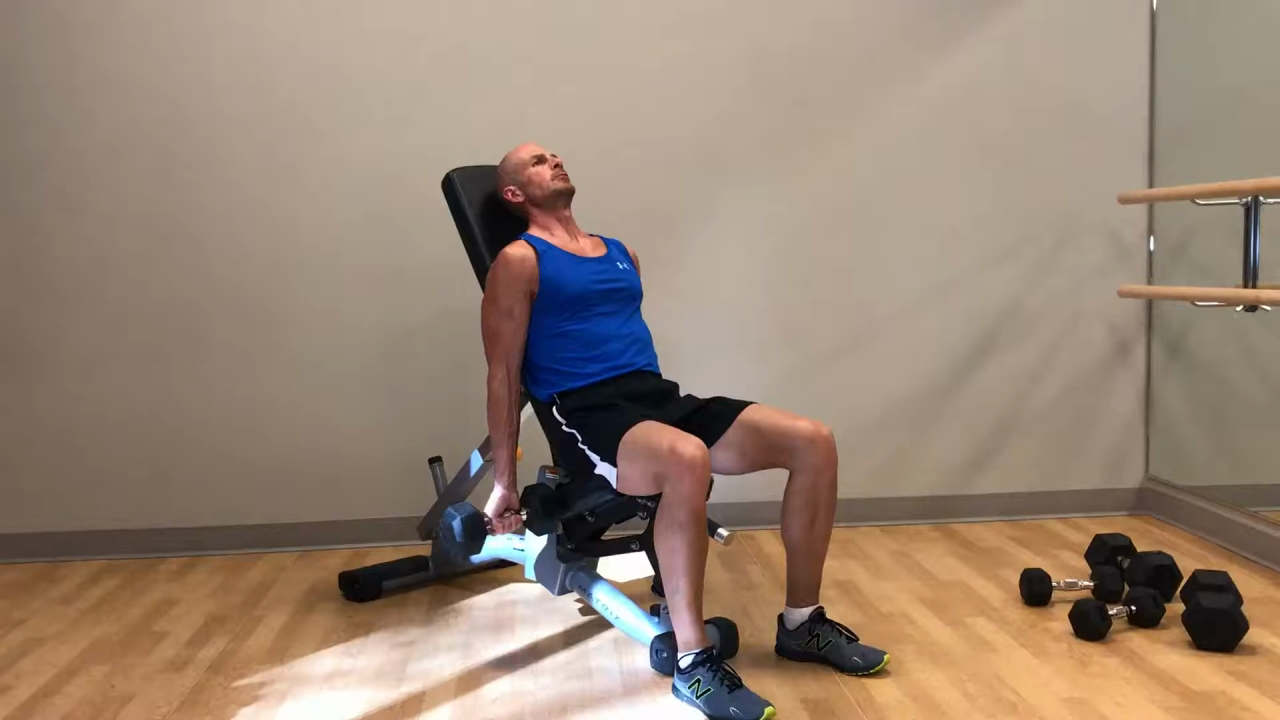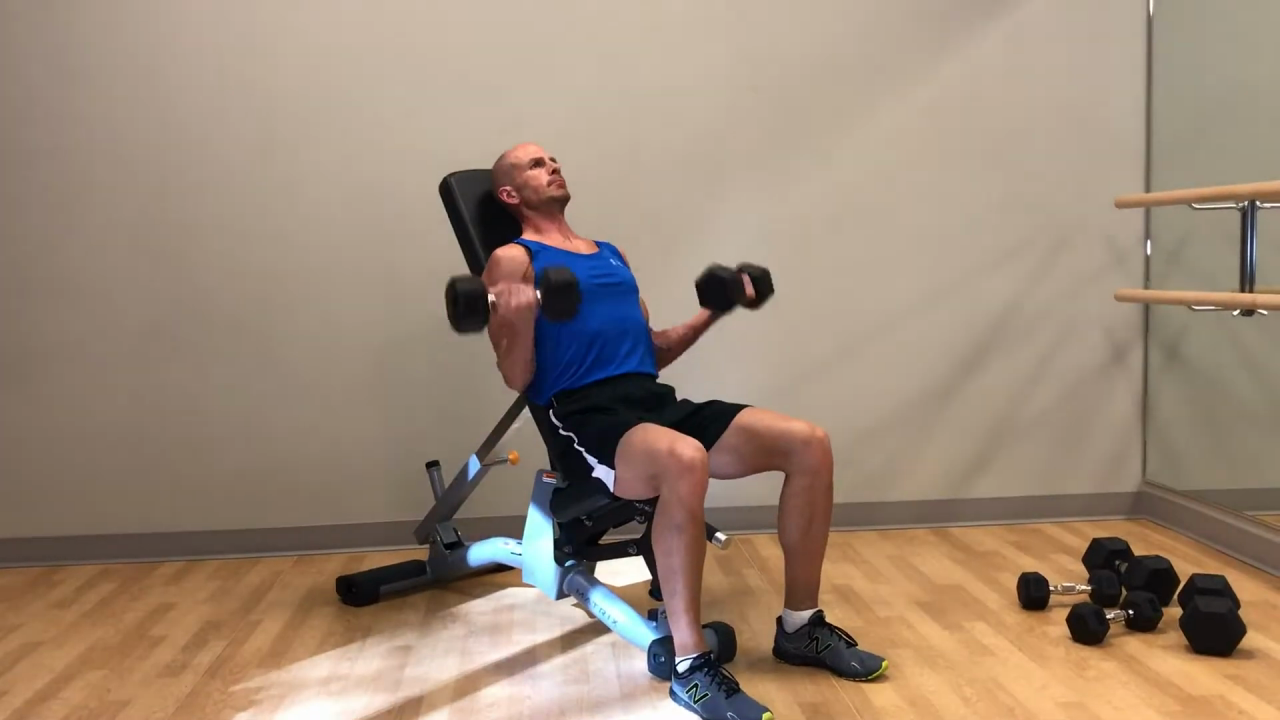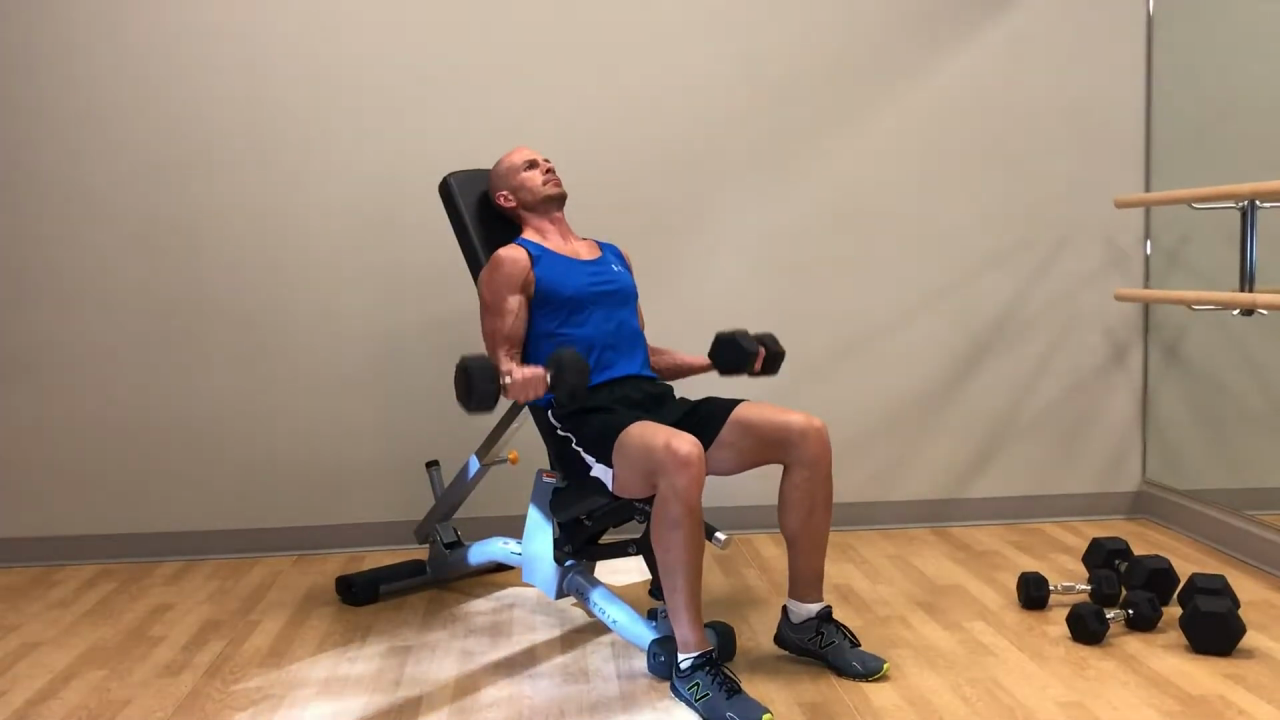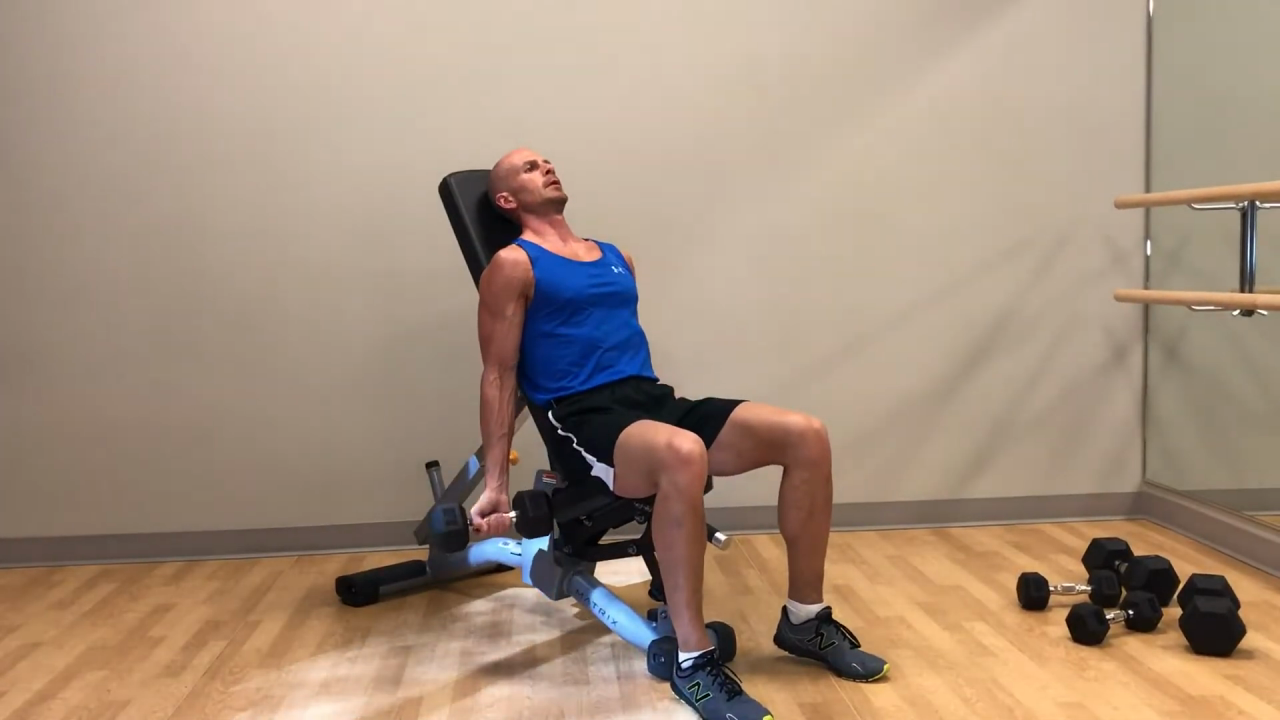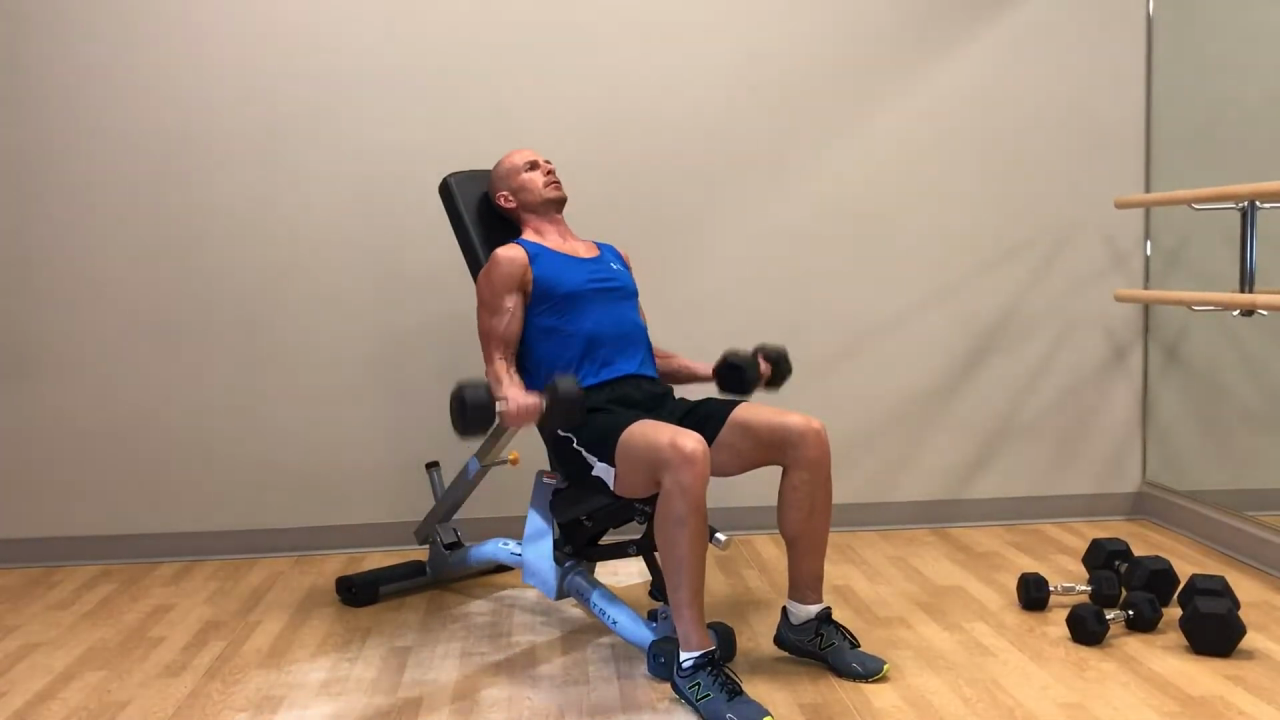
dt=1s
person 1, frame 1
left shoulder: (621, 253)
right shoulder: (519, 261)
right elbow: (504, 375)
right wrist: (505, 482)
left hip: (658, 396)
right hip: (590, 414)
left knee: (813, 442)
right knee: (686, 459)
left ankle: (802, 623)
right ankle: (693, 661)
person 1, frame 2
left shoulder: (612, 255)
right shoulder: (512, 260)
right elbow: (518, 378)
left wrist: (711, 313)
right wrist: (517, 320)
left hip: (654, 400)
right hip: (586, 417)
left knee: (809, 444)
right knee: (683, 462)
left ankle: (801, 626)
right ankle: (691, 666)
person 1, frame 3
left shoulder: (614, 256)
right shoulder: (513, 262)
right elbow: (505, 360)
left wrist: (711, 360)
right wrist: (519, 378)
left hip: (653, 400)
right hip: (586, 418)
left knee: (806, 434)
right knee: (680, 455)
left ankle: (805, 619)
right ankle: (692, 662)
person 1, frame 4
left shoulder: (615, 258)
right shoulder: (513, 265)
right elbow: (499, 377)
right wrist: (495, 485)
left hip: (653, 399)
right hip: (586, 419)
left knee: (805, 435)
right knee: (680, 453)
left ankle: (805, 619)
right ankle: (693, 660)
person 1, frame 5
left shoulder: (614, 257)
right shoulder: (511, 261)
right elbow: (500, 360)
left wrist: (720, 370)
right wrist: (513, 395)
left hip: (653, 400)
right hip: (586, 419)
left knee: (805, 435)
right knee: (685, 453)
left ankle: (805, 619)
right ankle: (695, 661)
